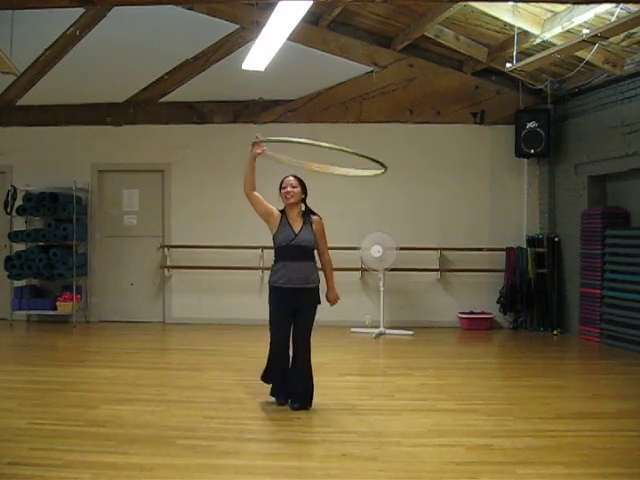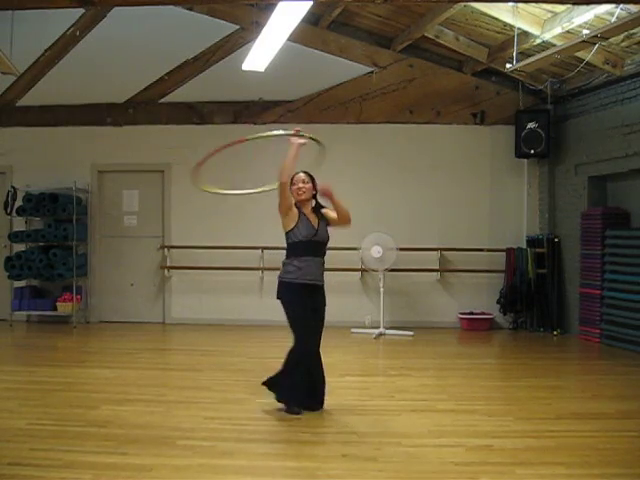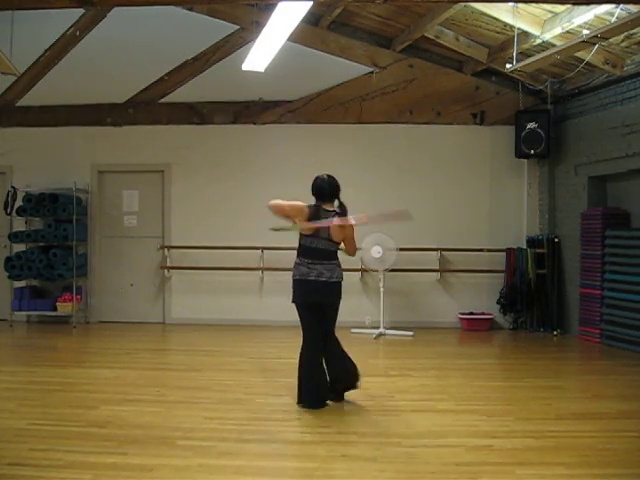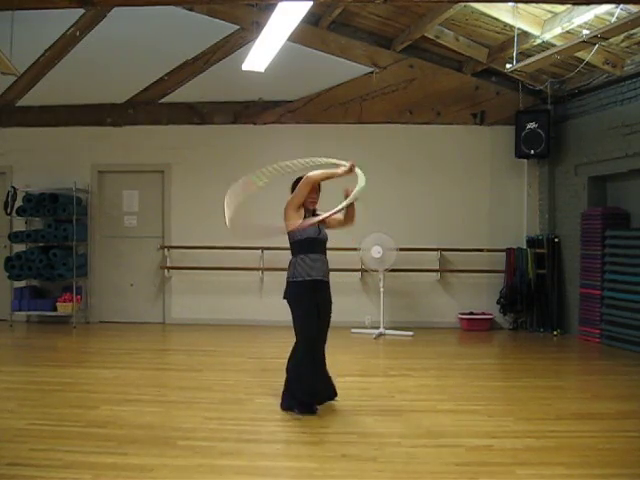
dt=1s
person 1, frame 1
left shoulder: (314, 221)
right shoulder: (274, 218)
left elbow: (324, 255)
right elbow: (249, 191)
left wrist: (331, 287)
right wrist: (253, 157)
left hip: (308, 290)
right hip: (280, 289)
left knee: (302, 343)
right knee: (279, 340)
left ankle: (300, 395)
right ankle: (280, 386)
person 1, frame 2
left shoulder: (324, 215)
right shoulder: (289, 213)
left elbow: (346, 220)
right elbow: (282, 181)
left wrist: (332, 199)
right wrist: (294, 148)
left hip: (316, 287)
right hip: (292, 286)
left knee: (312, 344)
right knee: (304, 341)
left ankle: (306, 397)
right ankle: (287, 392)
person 1, frame 3
left shoulder: (304, 212)
right shoulder: (343, 222)
left elbow: (273, 205)
right elbow: (352, 250)
left wrist: (296, 216)
left hip: (304, 284)
right hip: (331, 285)
left knee: (311, 339)
right knee: (326, 336)
left ankle: (312, 395)
right ankle: (337, 387)
person 1, frame 4
left shoulder: (319, 218)
right shoulder: (292, 210)
left elbow: (347, 220)
right elbow: (308, 179)
left wrist: (350, 202)
right wrist: (338, 172)
left hip: (320, 285)
right hip: (300, 286)
left knee: (317, 340)
right knee: (306, 340)
left ankle: (317, 392)
right ankle: (295, 400)
